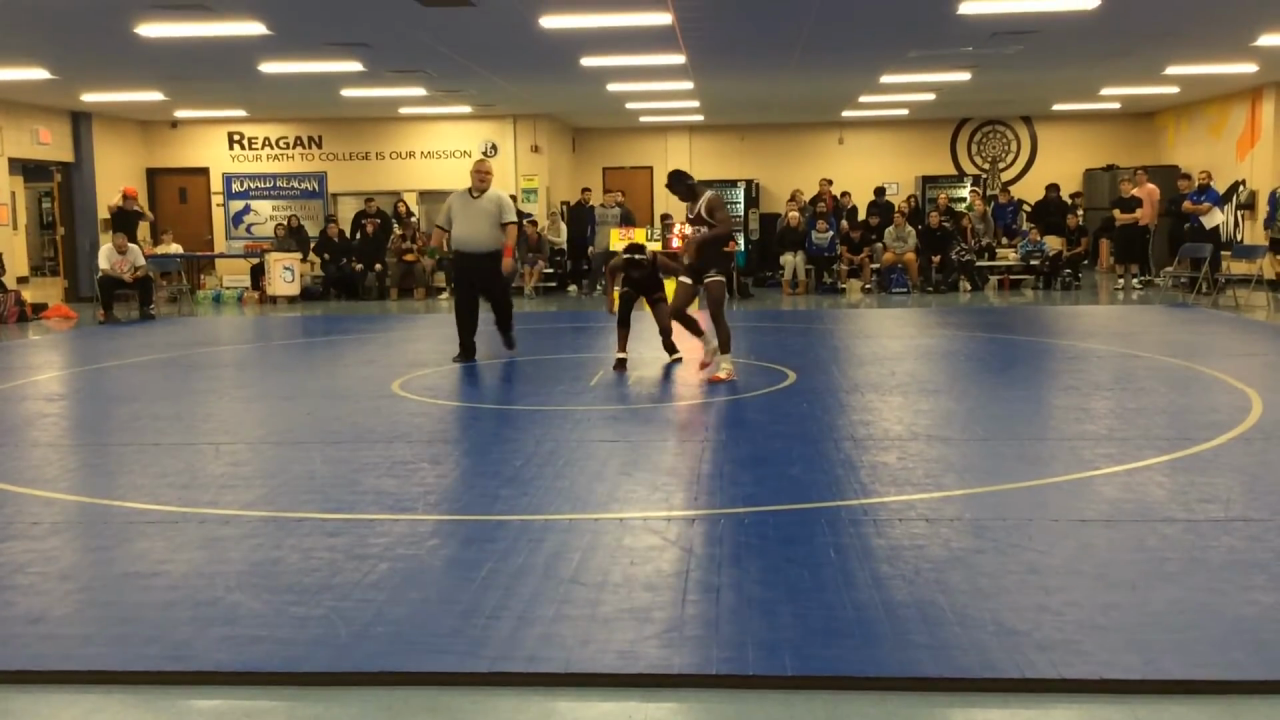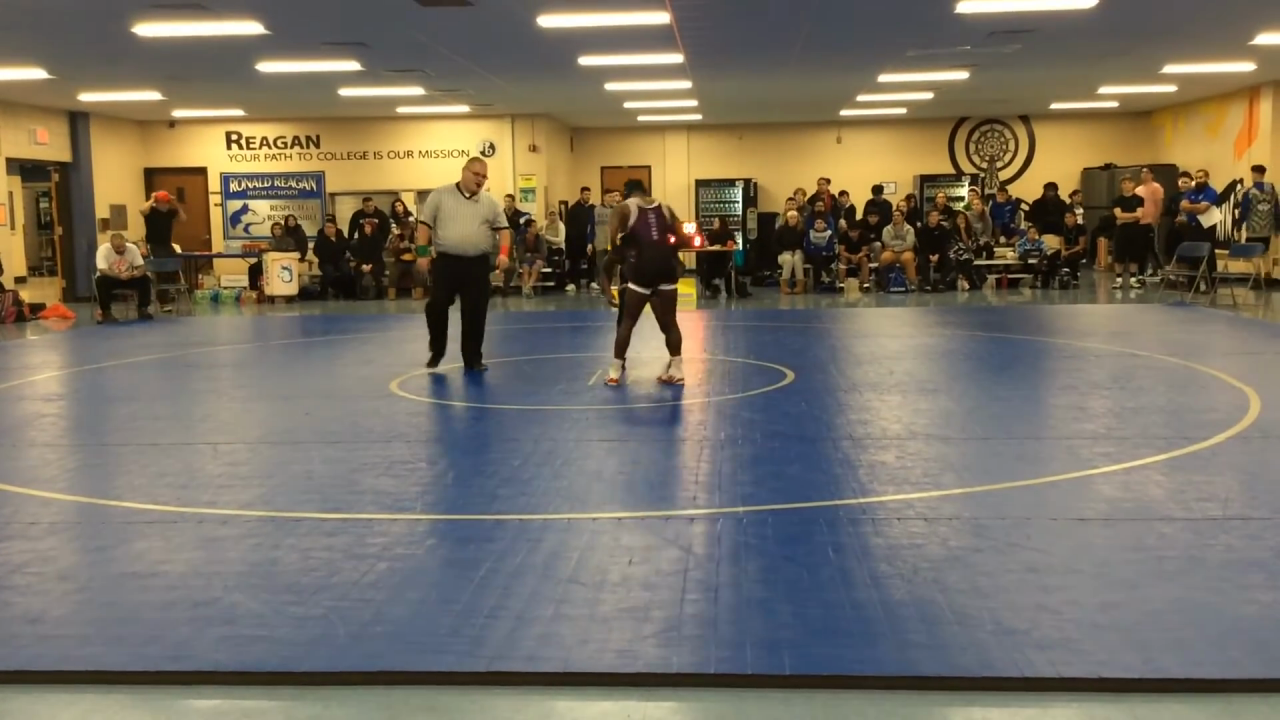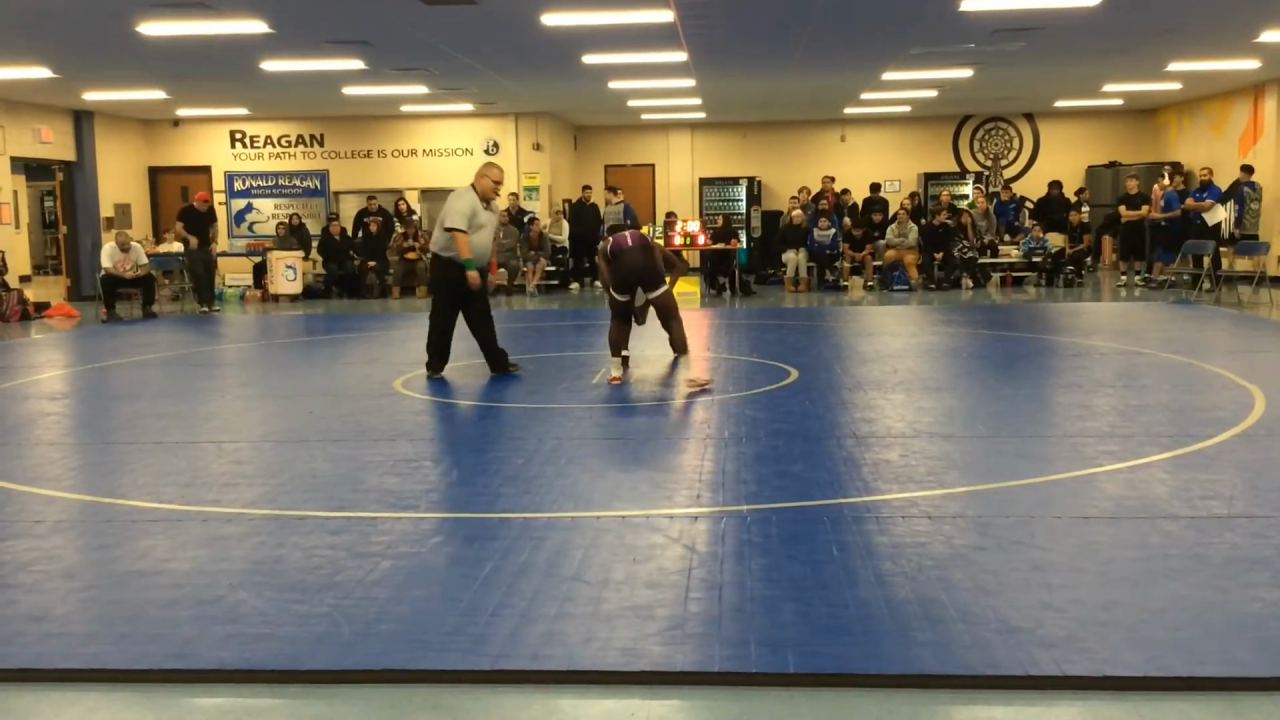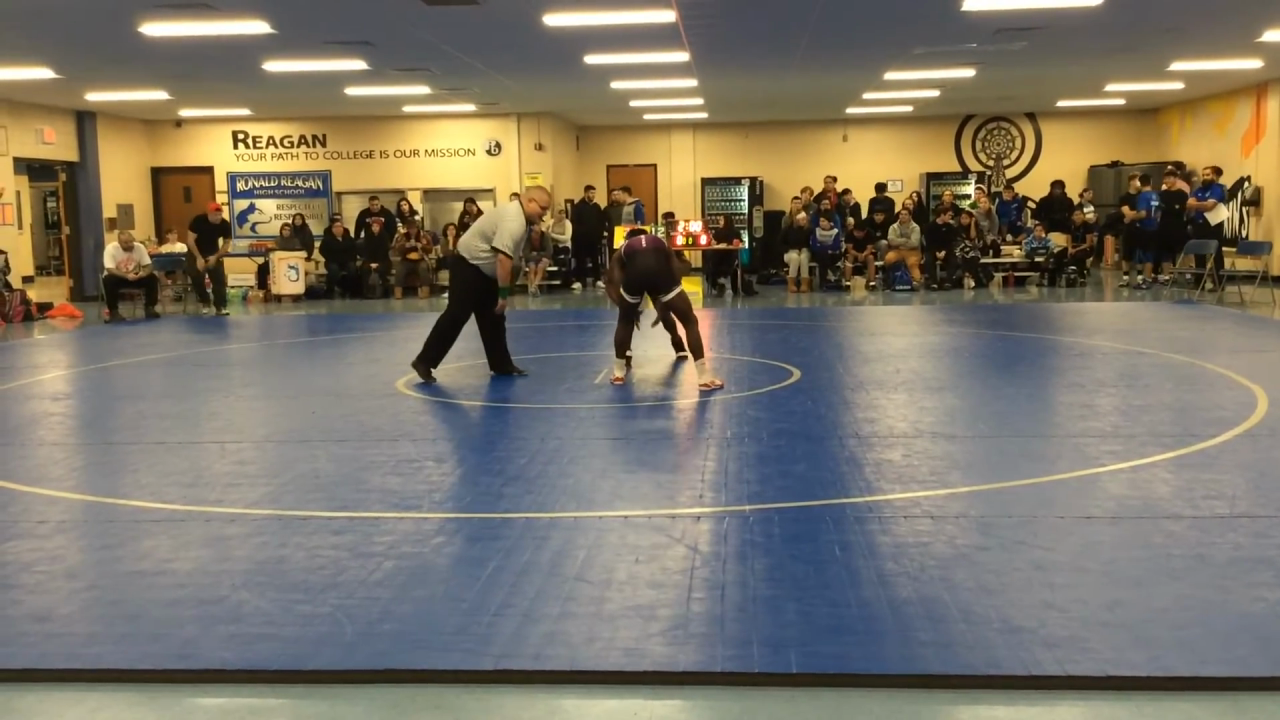
dt=0.7s
person 1, frame 1
left shoulder: (500, 199)
right shoulder: (455, 199)
left elbow: (511, 226)
right elbow: (442, 227)
left wrist: (508, 254)
left hip: (491, 259)
right hip: (462, 259)
left knee: (501, 301)
right knee: (464, 306)
left ankle: (506, 333)
right ankle: (467, 351)
person 1, frame 2
left shoulder: (490, 202)
right shoulder: (440, 195)
left elbow: (503, 229)
right elbow: (426, 224)
left wrist: (503, 253)
left hip: (477, 264)
right hip: (445, 262)
left knee: (475, 313)
right knee: (436, 307)
left ankle: (473, 359)
right ankle: (436, 351)
person 1, frame 3
left shoulder: (491, 205)
right shoulder: (463, 199)
left elbow: (489, 240)
right elbow: (459, 233)
left wrist: (490, 269)
right wrist: (470, 267)
left hip: (474, 269)
right hip: (447, 266)
left knee: (482, 317)
right knee: (443, 318)
left ankle: (499, 363)
right ankle: (435, 366)
person 1, frame 4
left shoulder: (519, 217)
right shoulder: (513, 220)
left elbow: (508, 258)
right elbow: (503, 259)
left wrist: (503, 291)
right wrist: (504, 294)
left hip: (485, 271)
right hip: (468, 267)
left knee: (494, 319)
right knee: (456, 316)
left ankle: (502, 365)
right ankle: (424, 362)
person 2, frame 1
left shoulder: (712, 200)
right shoulder: (690, 206)
left elbow: (726, 229)
left wrist: (700, 238)
right wrist: (689, 245)
left hip: (715, 262)
right hip: (696, 262)
left knee: (716, 315)
right knee: (676, 310)
left ankle: (727, 367)
right ankle: (708, 345)
person 2, frame 2
left shoulder: (623, 208)
right shoulder: (663, 207)
left elbow: (612, 239)
right elbow: (682, 239)
left wrist: (626, 252)
left hip: (644, 264)
right hip: (667, 262)
left knee: (628, 320)
right knee: (668, 320)
left ankle: (615, 373)
right ankle: (676, 371)
person 2, frame 3
left shoulder: (606, 245)
right shoulder: (643, 237)
left elbow: (608, 280)
right elbow: (660, 269)
left wrist: (632, 308)
right wrist: (647, 300)
left hip: (622, 269)
right hip: (647, 266)
left knee: (619, 321)
right knee: (673, 319)
left ankle: (616, 372)
person 2, frame 4
left shoulder: (622, 251)
right shoulder: (661, 244)
left elbow: (613, 287)
right elbow: (675, 274)
left wrist: (633, 312)
right wrist: (663, 309)
left hip: (634, 271)
right hip: (659, 270)
left knee: (625, 321)
right knee: (690, 321)
left ankle: (618, 373)
right ankle: (705, 378)
